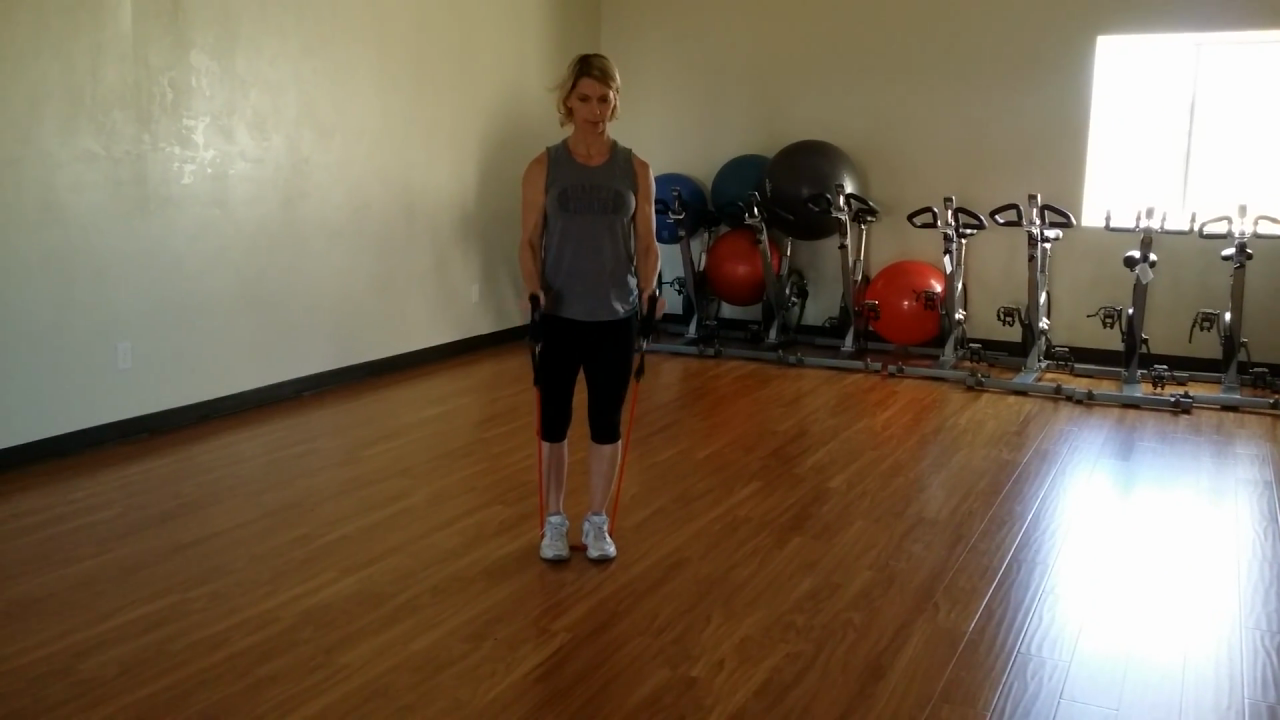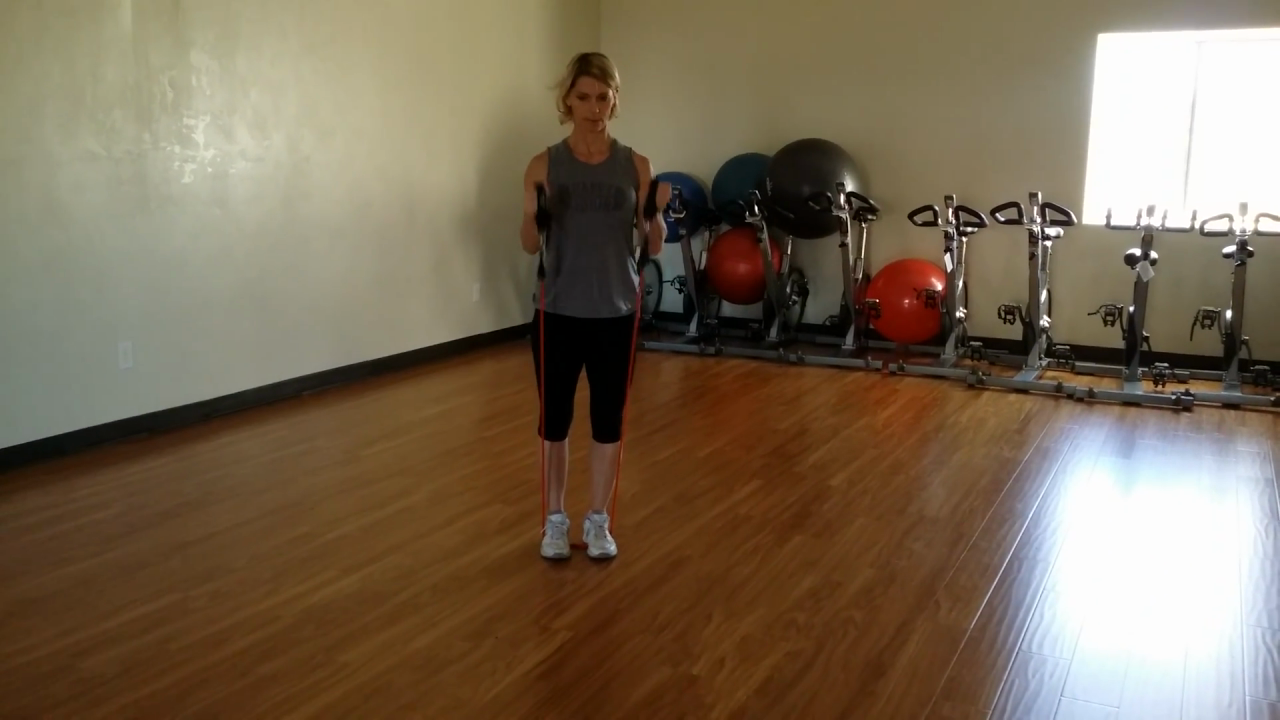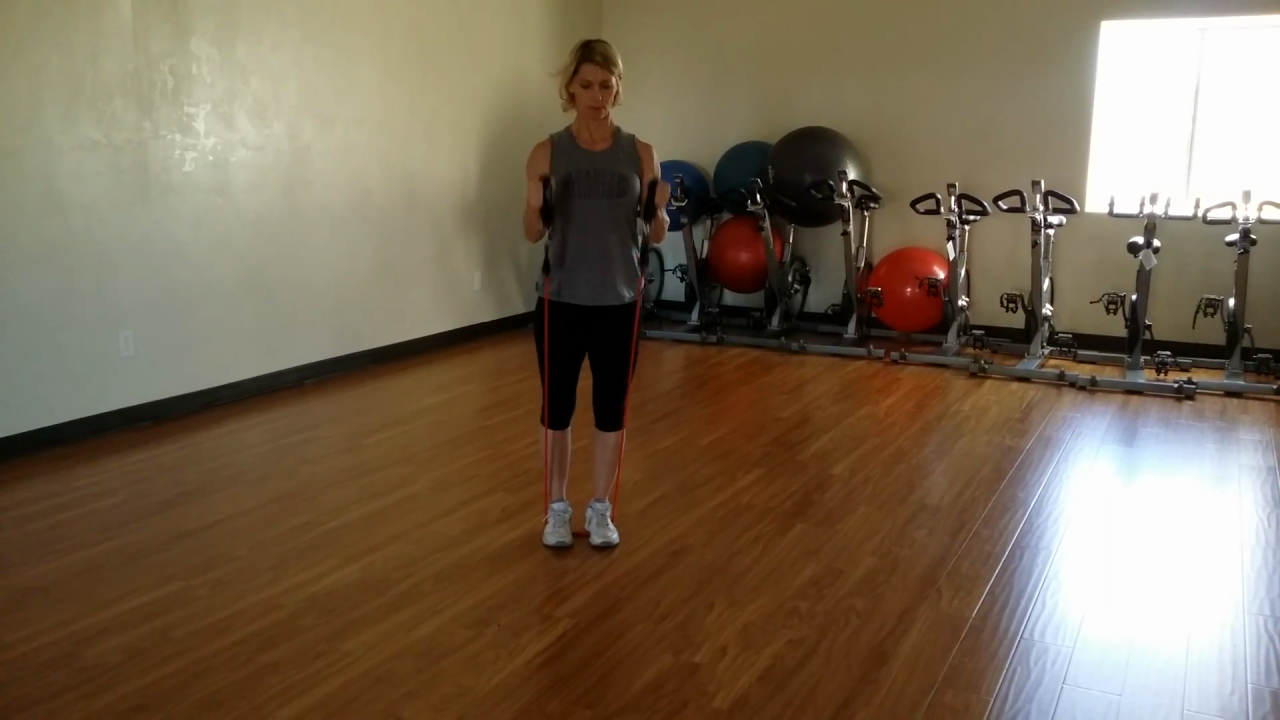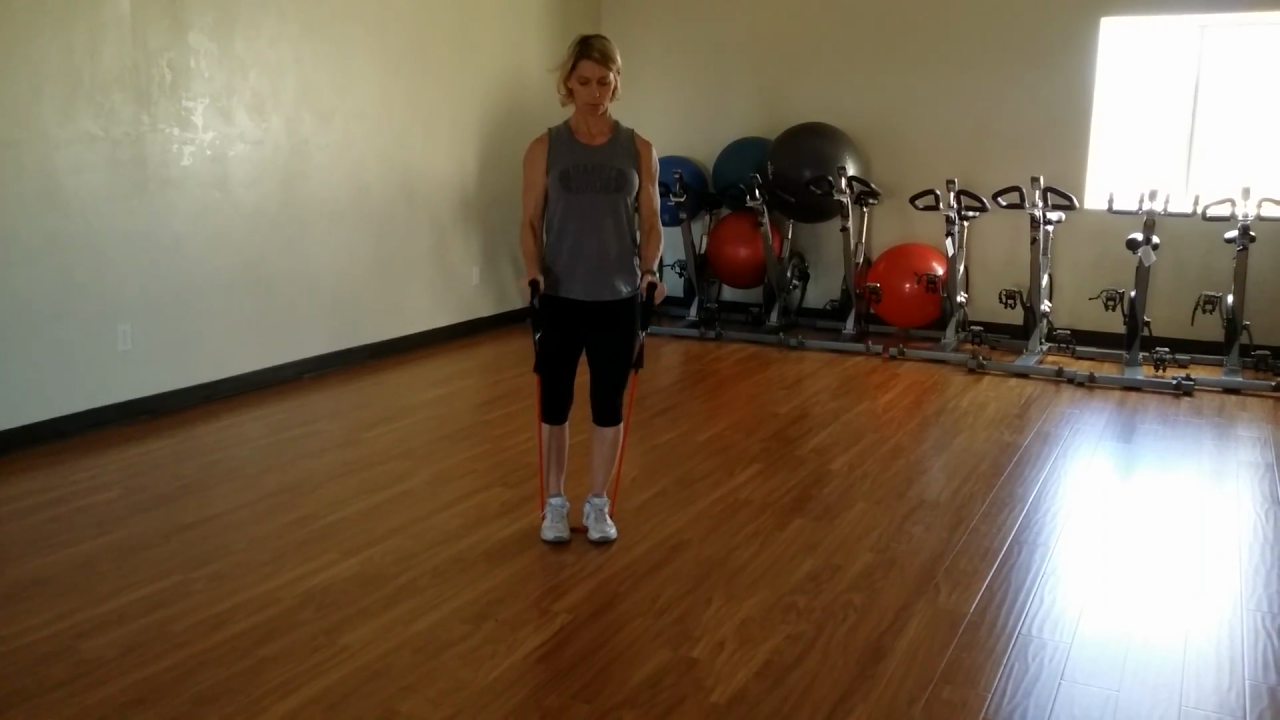
dt=0.4s
person 1, frame 1
left shoulder: (636, 168)
right shoulder: (544, 166)
left elbow: (646, 242)
right elbow: (530, 241)
left wrist: (648, 288)
right wrist: (533, 287)
left hip: (615, 317)
right hip: (557, 317)
left knee: (607, 422)
right knee: (553, 421)
left ankle: (597, 522)
right ankle: (554, 520)
person 1, frame 2
left shoulder: (636, 166)
right shoulder: (544, 164)
left elbow: (653, 245)
right elbow: (528, 244)
left wrist: (656, 214)
right wrist: (531, 213)
left hip: (616, 315)
right hip: (558, 314)
left knee: (608, 420)
right knee: (555, 420)
left ankle: (598, 521)
right ankle: (555, 519)
person 1, frame 3
left shoulder: (640, 153)
right shoulder: (547, 151)
left elbow: (657, 235)
right elbow: (531, 234)
left wrist: (657, 206)
right wrist: (535, 205)
left hip: (620, 303)
right hip: (561, 302)
left knee: (611, 409)
right knee: (557, 408)
left ankle: (600, 509)
right ankle: (557, 507)
person 1, frame 4
left shoulder: (638, 148)
right shoulder: (545, 147)
left elbow: (650, 223)
right elbow: (531, 221)
left wrist: (649, 268)
right wrist: (531, 268)
left hip: (618, 300)
right hip: (559, 300)
left knee: (608, 404)
right knee: (554, 403)
left ankle: (598, 504)
right ankle: (555, 503)
